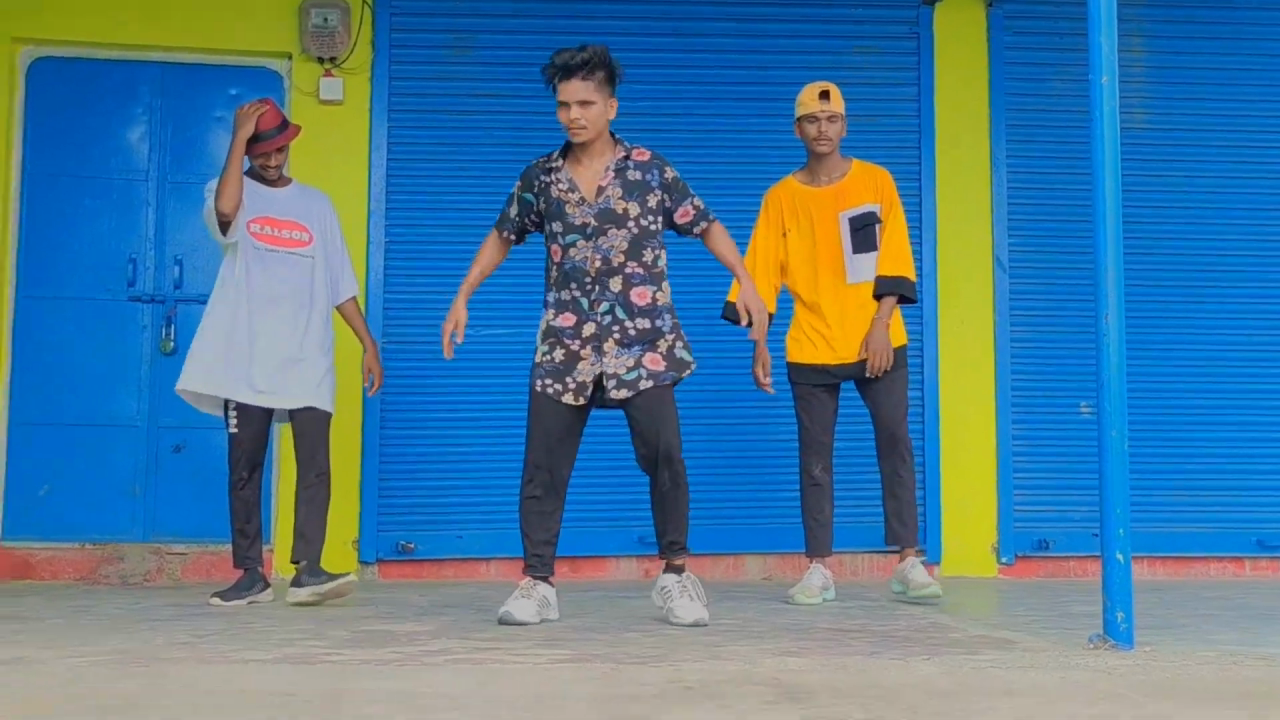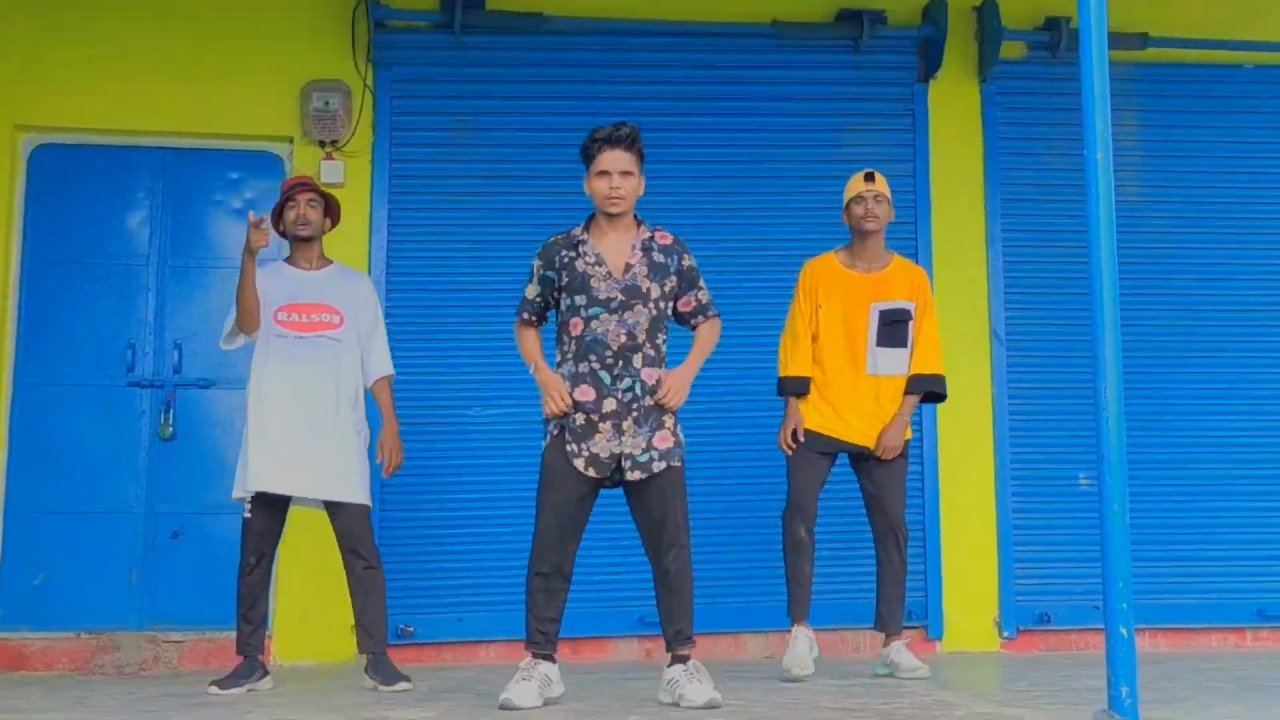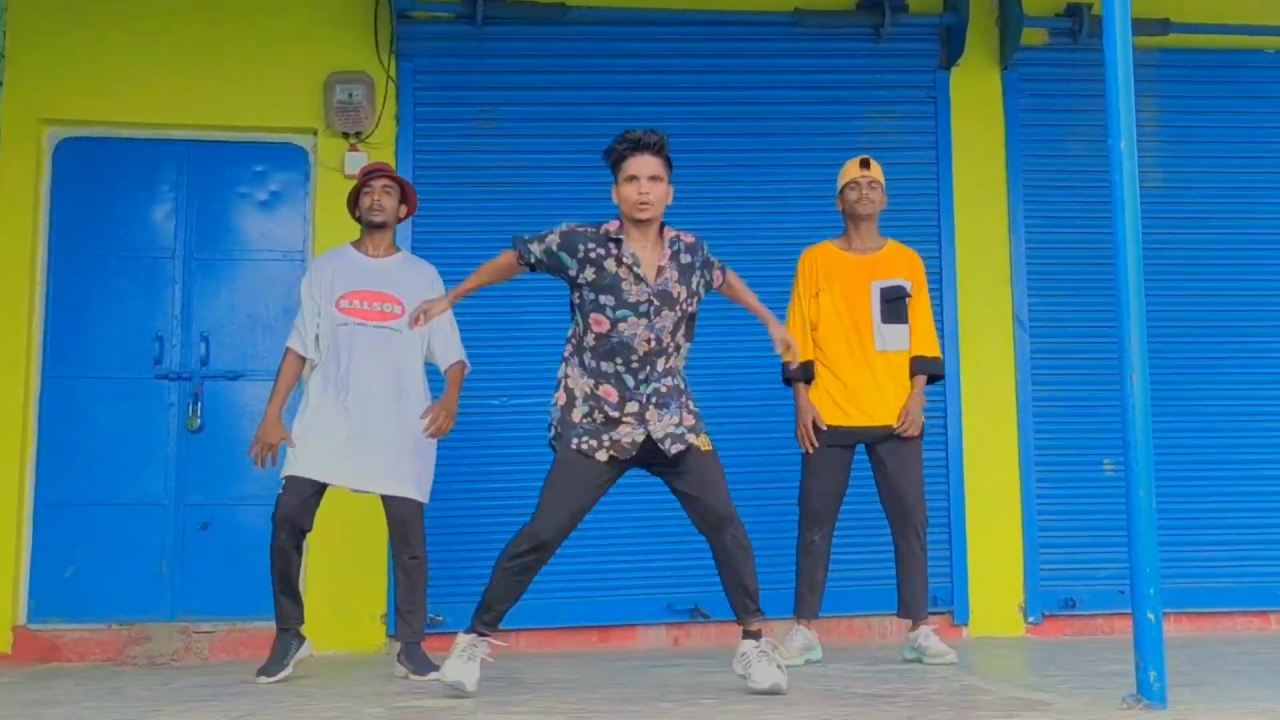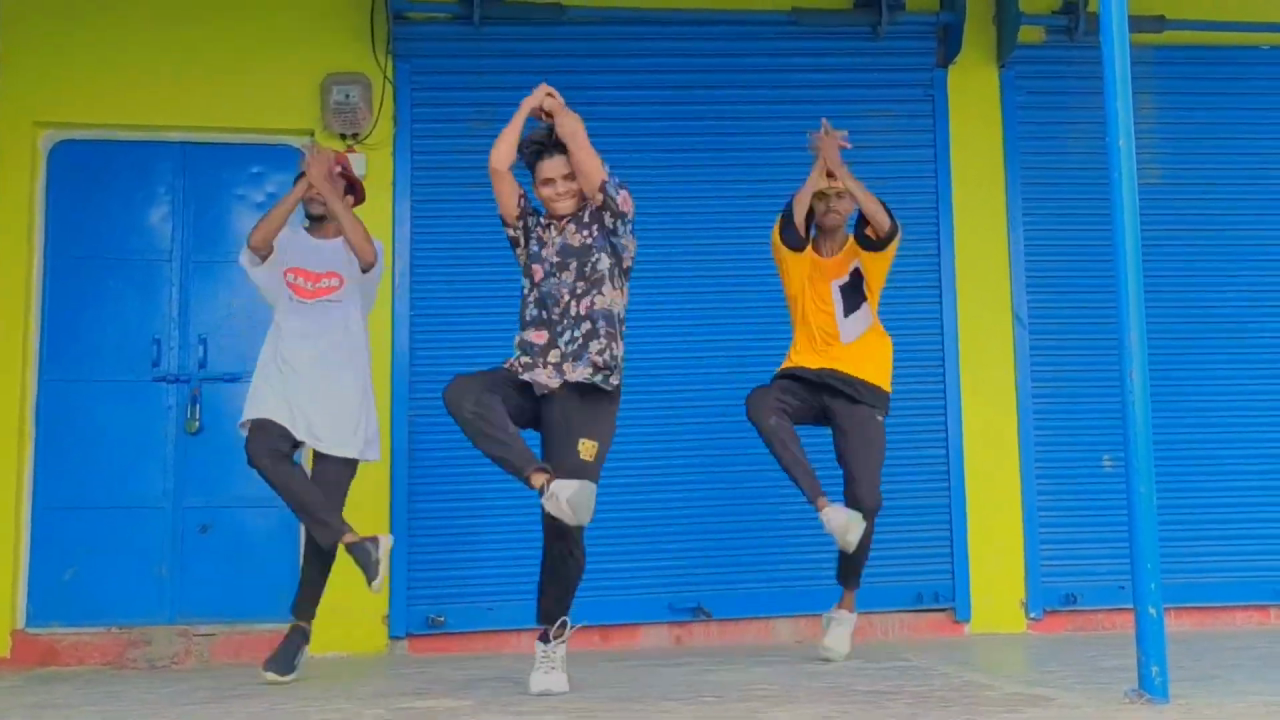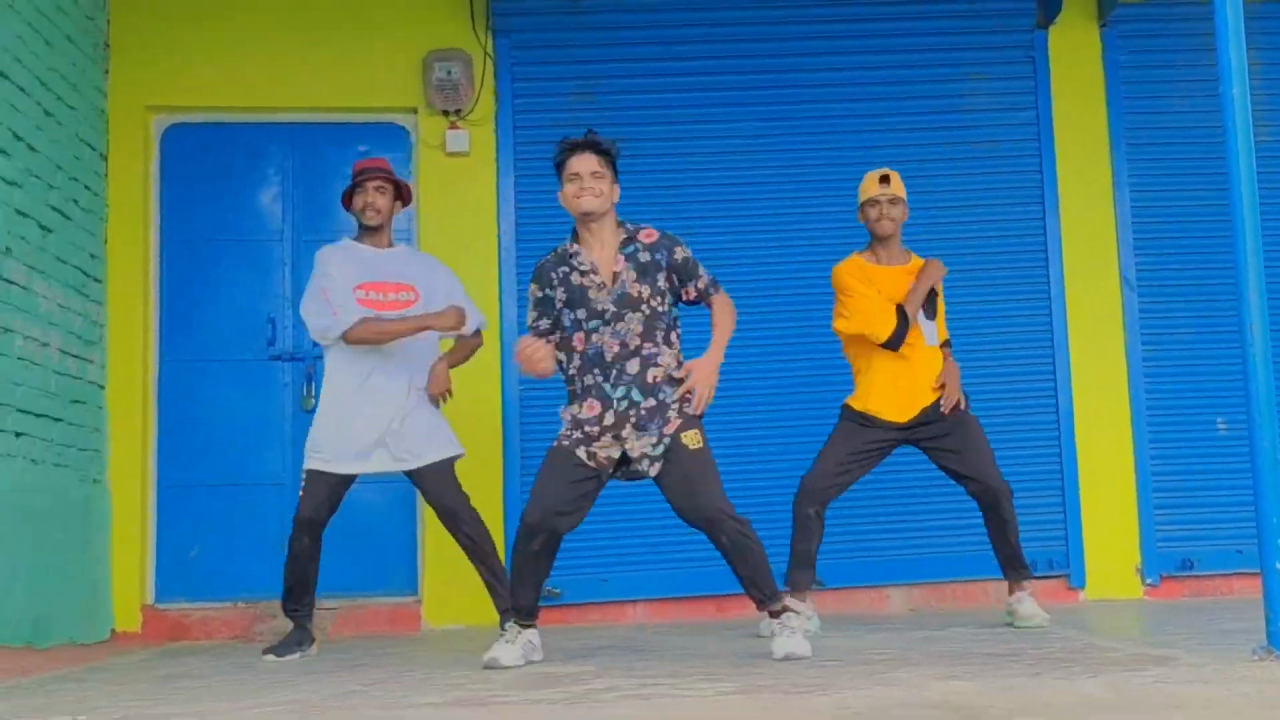
dt=0.4s
person 1, frame 1
left shoulder: (651, 169)
right shoulder: (539, 177)
left elbow: (706, 226)
right elbow: (502, 235)
left wrist: (746, 278)
right wrist: (461, 296)
left hip: (639, 344)
right hip: (564, 345)
left knee: (662, 454)
right knee: (543, 468)
left ankle: (675, 575)
right ankle: (537, 583)
person 1, frame 2
left shoulder: (669, 251)
right shoulder: (557, 252)
left elbow: (708, 320)
right elbow: (527, 323)
left wrist: (687, 370)
right wrist: (543, 374)
left hip: (650, 424)
right hip: (577, 424)
left knee: (670, 546)
right knee: (552, 546)
left ankle: (681, 666)
right ankle: (540, 664)
person 1, frame 3
left shoulder: (687, 251)
right shoulder: (580, 243)
left elbow: (721, 278)
right elbow: (516, 259)
left wrist: (771, 321)
right wrist: (449, 298)
left hip: (669, 417)
right hip: (595, 420)
left knee: (722, 520)
right knee: (545, 533)
left ankle: (753, 642)
right ankle: (476, 639)
person 1, frame 4
left shoulder: (610, 215)
right shoulder: (526, 225)
left elbow: (590, 161)
right elbow: (498, 165)
left wrist: (560, 109)
right wrist: (528, 108)
left hip: (588, 381)
right hip: (527, 375)
left knee: (564, 523)
right knee: (461, 390)
left ankle: (552, 639)
right ankle: (546, 482)
person 1, frame 5
left shoulder: (659, 247)
right shoulder: (551, 272)
left elbow: (719, 301)
right elbow: (541, 348)
left wrist: (711, 360)
right wrist: (531, 357)
left hip: (667, 414)
right hip: (592, 426)
left knee: (715, 516)
right knee: (537, 524)
left ankle: (781, 615)
right ankle: (522, 630)
person 2, frame 1
left shoulder: (317, 204)
right shoulder: (232, 193)
left elbow: (340, 284)
right elbow: (226, 212)
left wrist: (369, 343)
right wrist: (239, 134)
left hip: (307, 358)
right hip: (245, 358)
left knee: (314, 459)
right knee: (244, 464)
left ankle: (307, 569)
right ankle: (251, 573)
person 2, frame 2
left shoulder: (356, 285)
right shoulder: (263, 279)
left elbow: (376, 363)
right elbow: (246, 328)
left wrist: (390, 425)
right wrist: (249, 253)
left hip: (339, 442)
right hip: (273, 440)
left knee: (361, 548)
right knee: (255, 550)
left ankle: (377, 658)
right ankle: (251, 661)
person 2, frame 3
left shoulder: (424, 276)
right shoulder: (325, 269)
left elbow: (451, 351)
right elbow: (299, 347)
left wrist: (450, 396)
right wrist: (272, 413)
left hip: (400, 429)
right hip: (326, 423)
left knee: (410, 537)
right knee: (288, 520)
left ankle: (411, 647)
right ankle: (289, 635)
person 2, frame 4
left shoulder: (358, 250)
right shoulder: (280, 246)
left elbow: (366, 257)
right elbow: (255, 243)
left wrist: (333, 192)
right wrist: (299, 188)
left hip: (341, 401)
right hip: (279, 390)
left knee: (323, 517)
right knee: (262, 452)
left ankle: (300, 630)
right ankle: (356, 542)
person 2, frame 5
left shoulder: (425, 268)
right shoulder: (332, 260)
left elbow: (473, 332)
right elbow: (350, 331)
left wrist: (444, 362)
right wrist: (425, 323)
left hip: (414, 415)
right hip: (348, 417)
left knee: (458, 513)
right knee: (308, 520)
left ankle: (511, 612)
right ankle: (300, 625)
person 3, frame 1
left shoulder: (876, 181)
right shoulder: (781, 196)
left elbow: (895, 258)
right elbow: (761, 270)
left wrist: (882, 324)
right wrist: (758, 342)
left hip: (880, 340)
right hip: (812, 348)
left knee: (896, 443)
right knee: (815, 456)
left ankle: (908, 560)
right ankle: (819, 568)
person 3, frame 2
left shoulder: (912, 278)
right shoulder: (817, 272)
left elbow: (924, 355)
right elbow: (797, 344)
left wrist: (902, 419)
right wrist: (792, 410)
left hip: (884, 428)
right hip: (820, 421)
left knee: (892, 529)
right knee: (798, 513)
left ankle: (893, 644)
right ankle: (801, 632)
person 3, frame 3
left shoulder: (908, 261)
right shoulder: (815, 260)
left elbow: (921, 337)
right elbow: (799, 337)
left wrist: (917, 398)
right wrist: (802, 401)
left hip: (892, 413)
right hip: (830, 414)
left knee: (909, 515)
right knee: (816, 519)
left ankle: (919, 630)
right ankle: (805, 629)
person 3, frame 4
left shoulder: (868, 250)
right shoulder: (792, 251)
left elbow: (885, 224)
right elbow: (795, 216)
left wrist: (842, 169)
right wrist: (820, 160)
left hip: (858, 387)
right hip: (803, 376)
left knee: (865, 498)
right knee: (760, 405)
left ankle: (846, 605)
right ankle: (824, 505)
person 3, frame 5
left shoulder: (924, 269)
right shoulder: (848, 275)
right elbow: (895, 334)
left wrist: (952, 376)
right wrist: (923, 283)
left hip: (934, 408)
right hip: (873, 415)
left knee: (993, 489)
right knee: (812, 492)
left ankle: (1018, 591)
right ankle: (799, 602)
